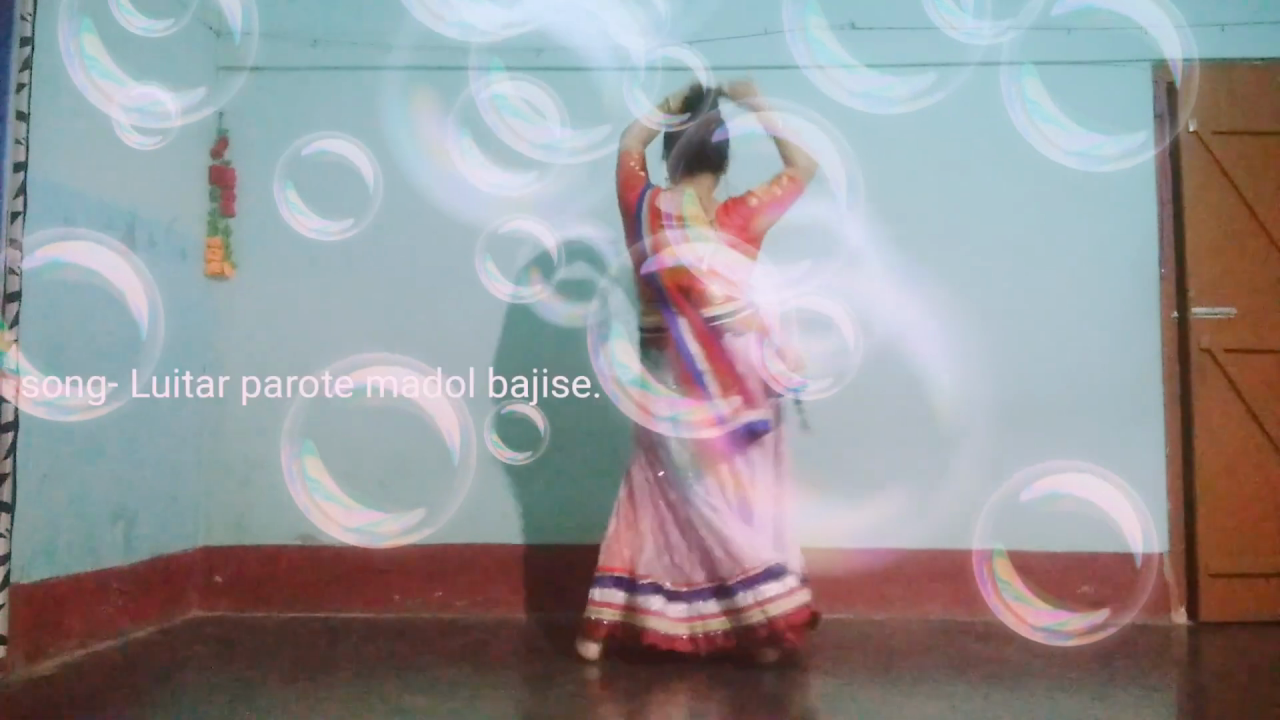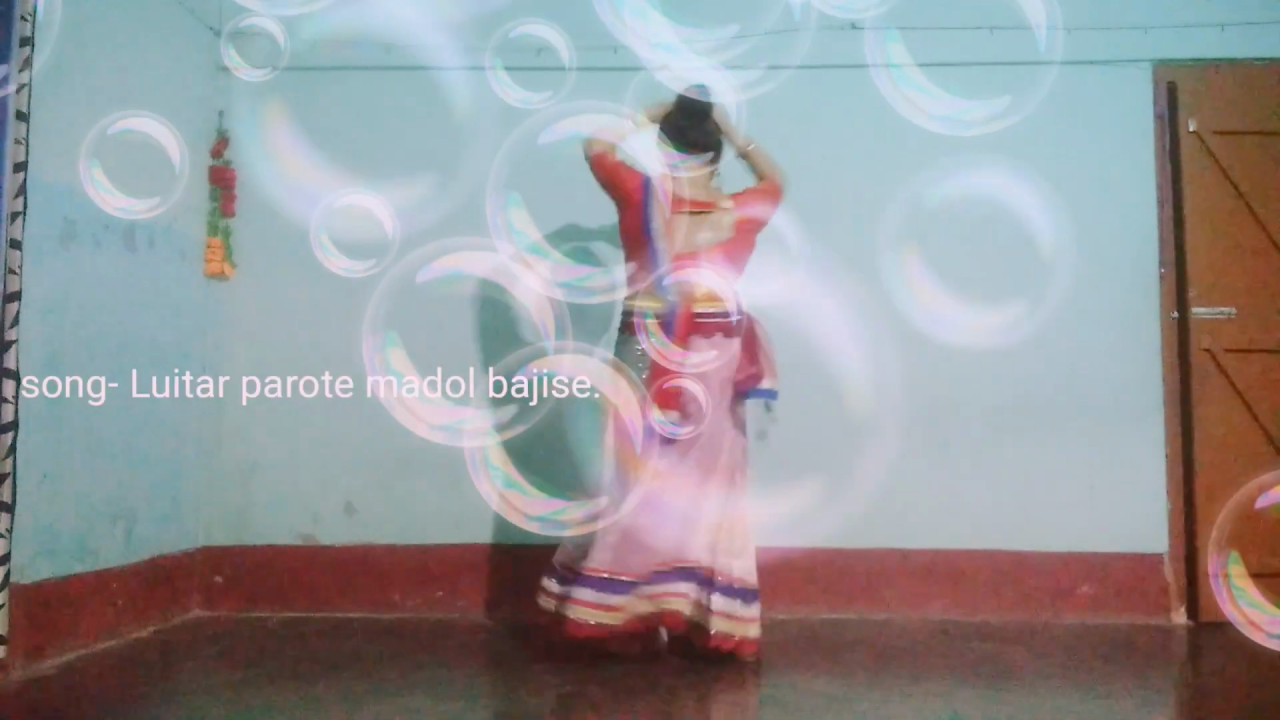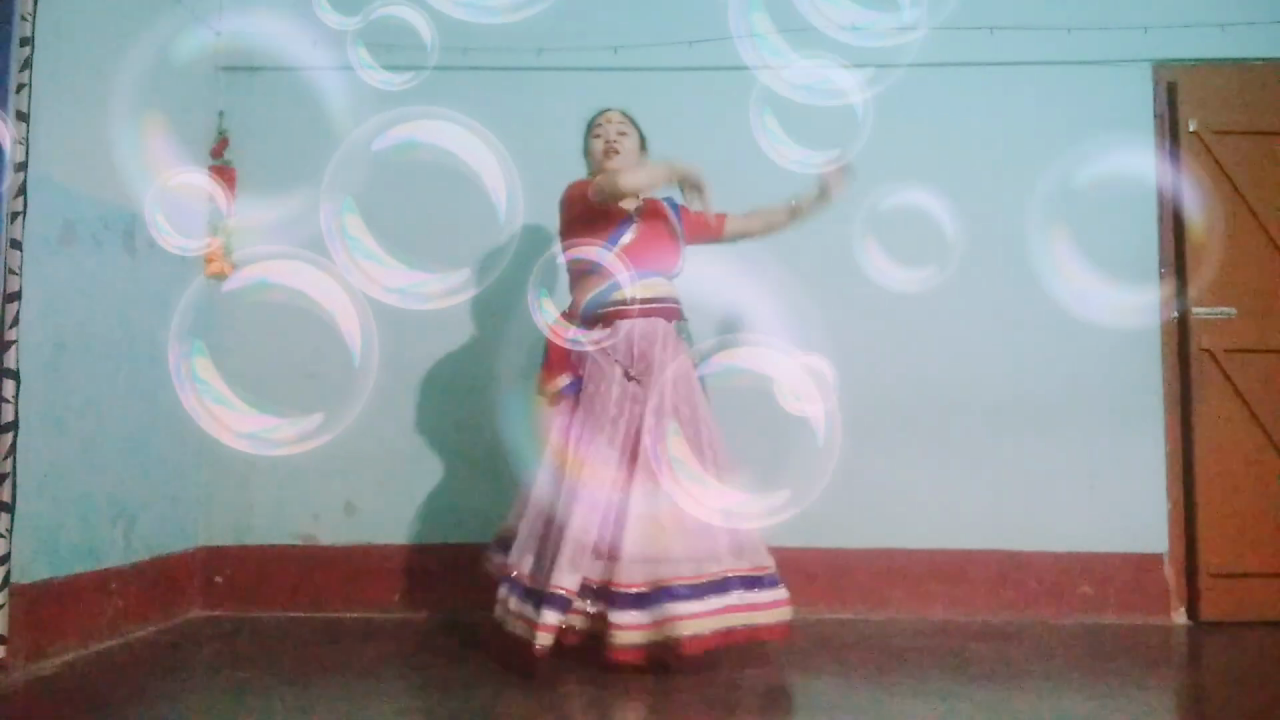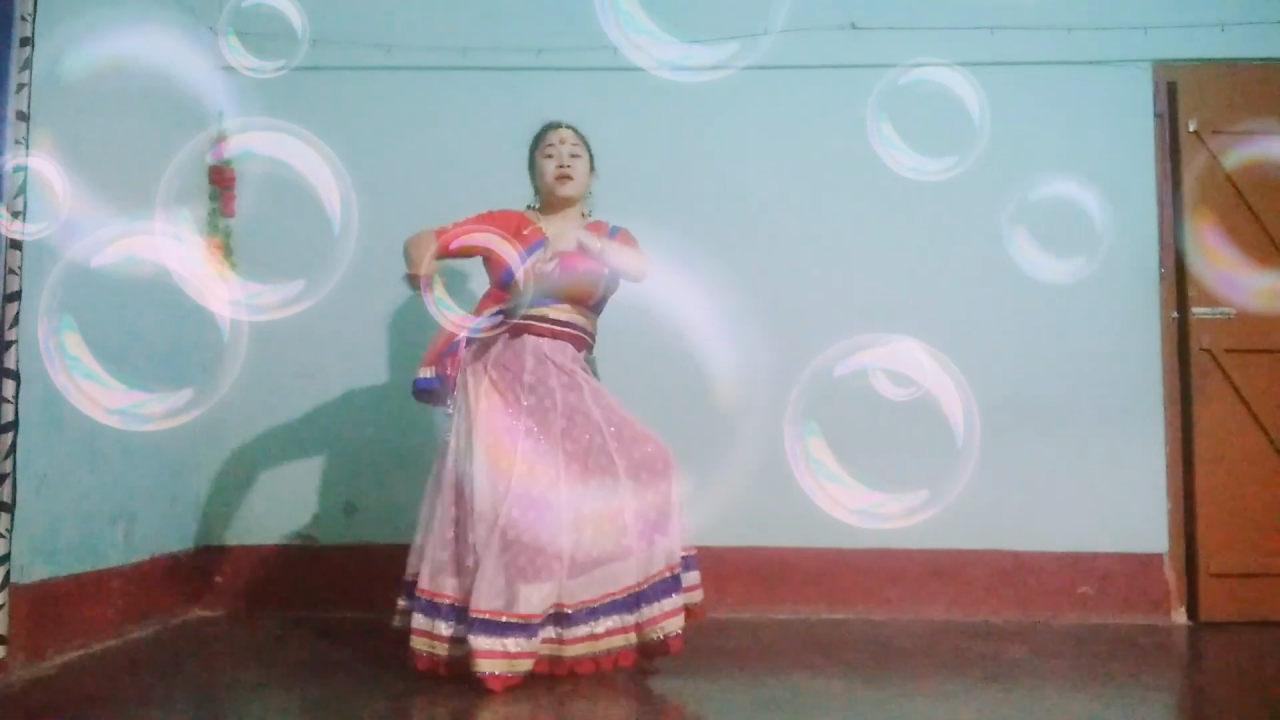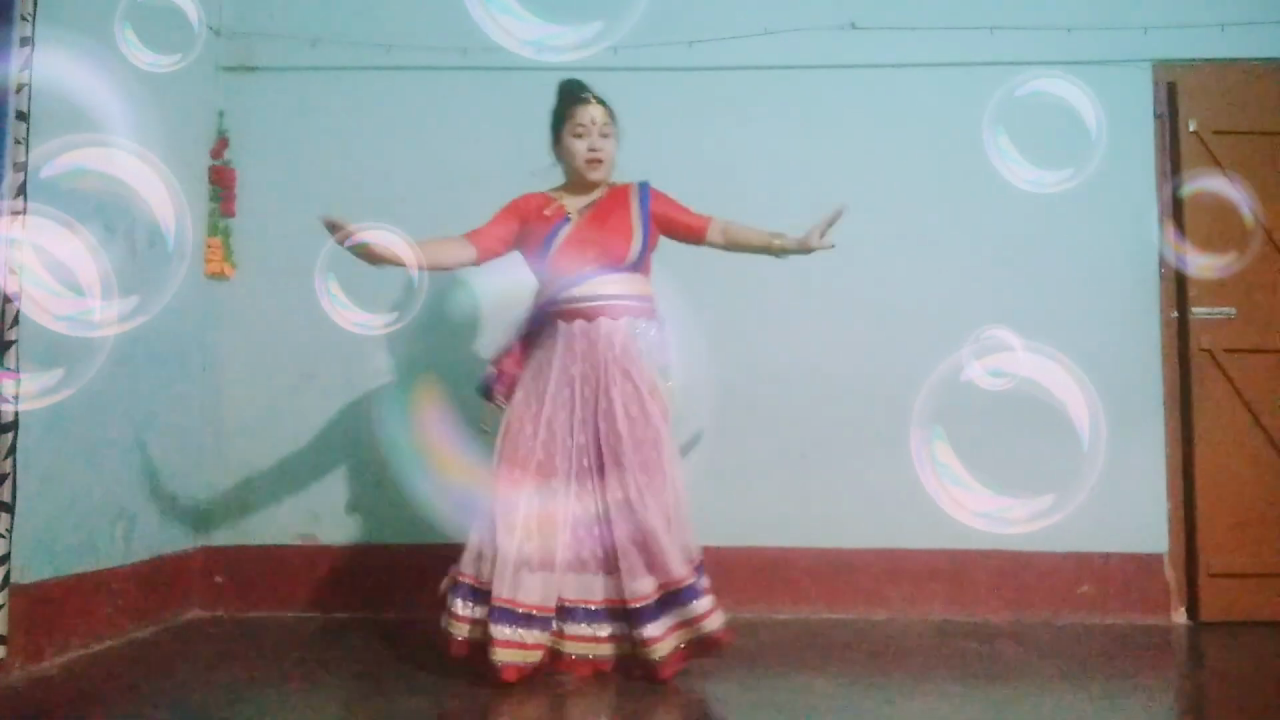
dt=1s
person 1, frame 1
left shoulder: (640, 205)
right shoulder: (738, 219)
left elbow: (628, 148)
right elbow: (804, 166)
left wrist: (671, 107)
right wrist: (756, 107)
left hip: (668, 375)
right hip: (738, 371)
left knee: (653, 498)
right knee: (749, 498)
left ankle: (603, 629)
right ankle: (763, 624)
person 1, frame 2
left shoulder: (643, 197)
right shoulder: (744, 212)
left elbow: (596, 146)
right elbow: (774, 179)
left wrist: (656, 114)
right wrist: (732, 133)
left hip: (650, 361)
right hip: (716, 364)
left knee: (642, 488)
right knee: (712, 491)
left ankle: (621, 618)
right ankle: (722, 627)
person 1, frame 3
left shoulder: (671, 215)
right shoulder: (578, 199)
left elbow: (744, 225)
right elbow: (620, 184)
left wrist: (811, 201)
right wrist: (679, 171)
left hip: (664, 360)
right hip: (599, 363)
right knee: (590, 485)
left ankle: (677, 621)
right ankle: (582, 613)
person 1, frame 4
left shoulder: (609, 237)
right shoulder: (503, 225)
left elbow: (640, 268)
right elbow: (425, 241)
left wrist: (581, 241)
right wrist: (421, 255)
left hip: (566, 378)
right hip: (496, 371)
left knee: (637, 467)
right knee: (498, 492)
left ankle: (594, 629)
right ankle: (495, 644)
person 1, frame 5
left shoulder: (641, 201)
right shoulder: (532, 209)
left elbow: (715, 232)
right elbow: (463, 250)
left wrist: (788, 244)
right wrist: (377, 249)
left hip: (625, 356)
right hip: (556, 359)
left knee: (637, 486)
right knee: (538, 485)
left ankle: (647, 630)
right ankle: (527, 633)
